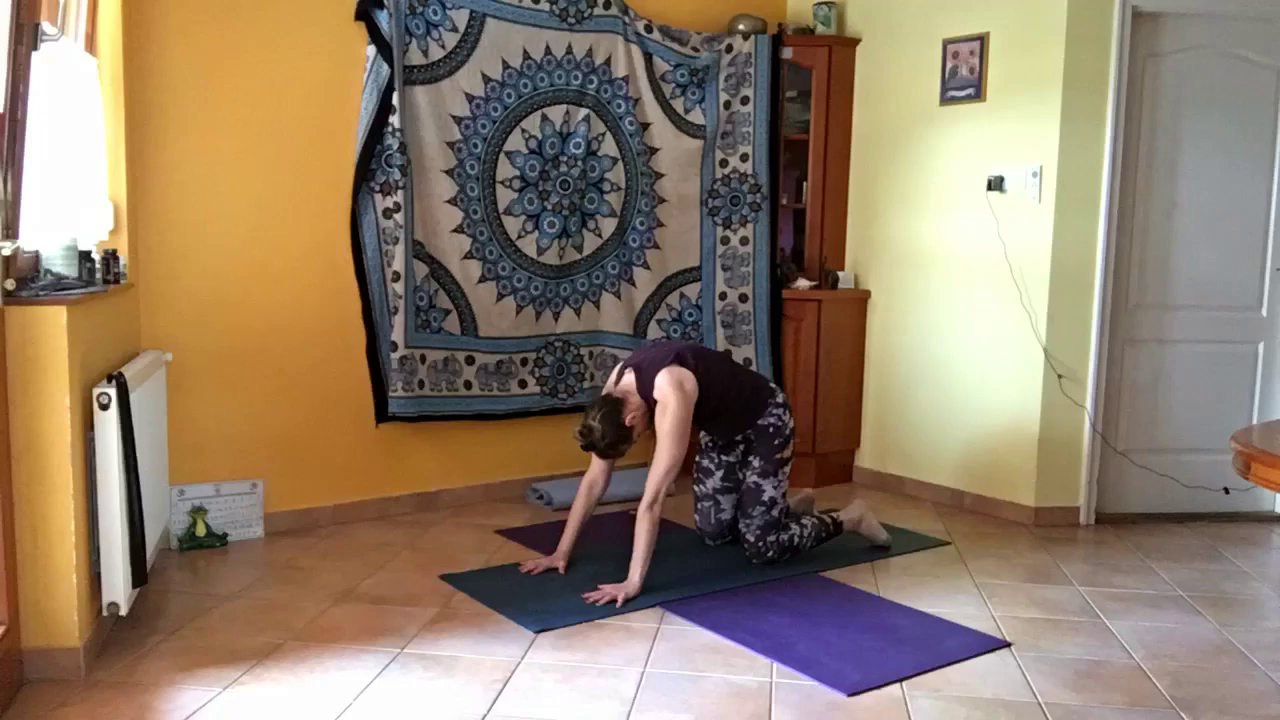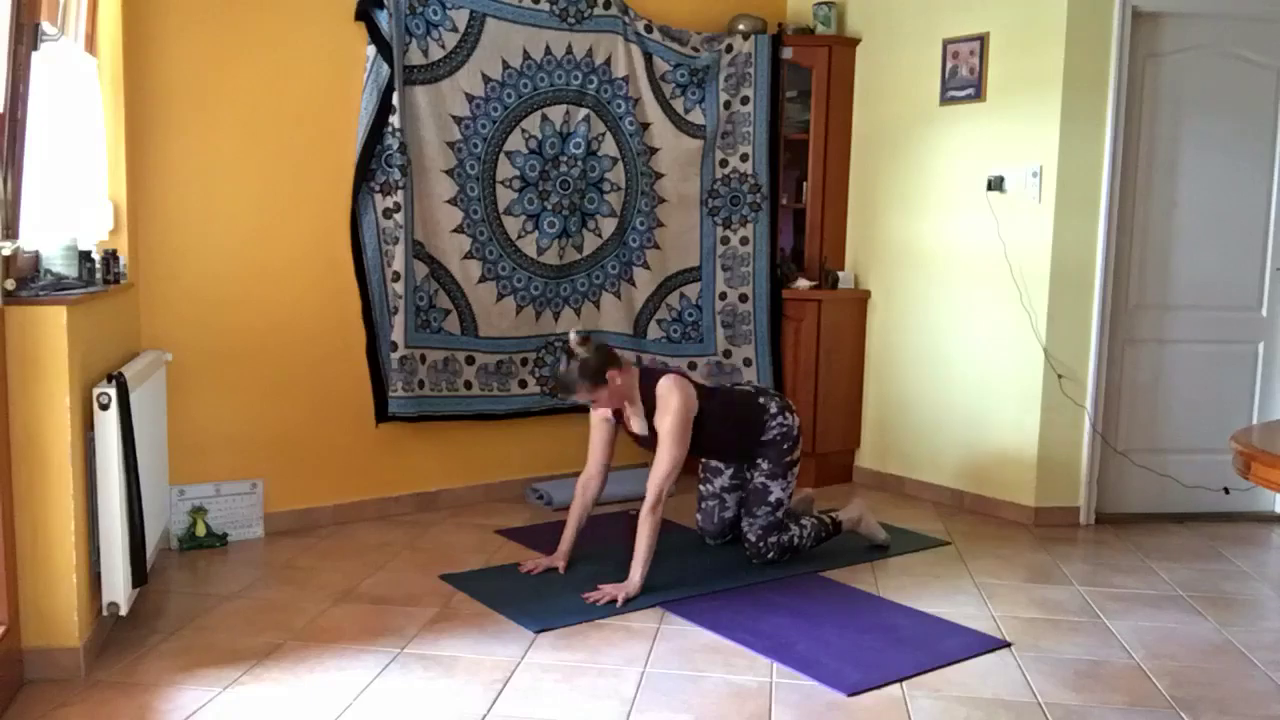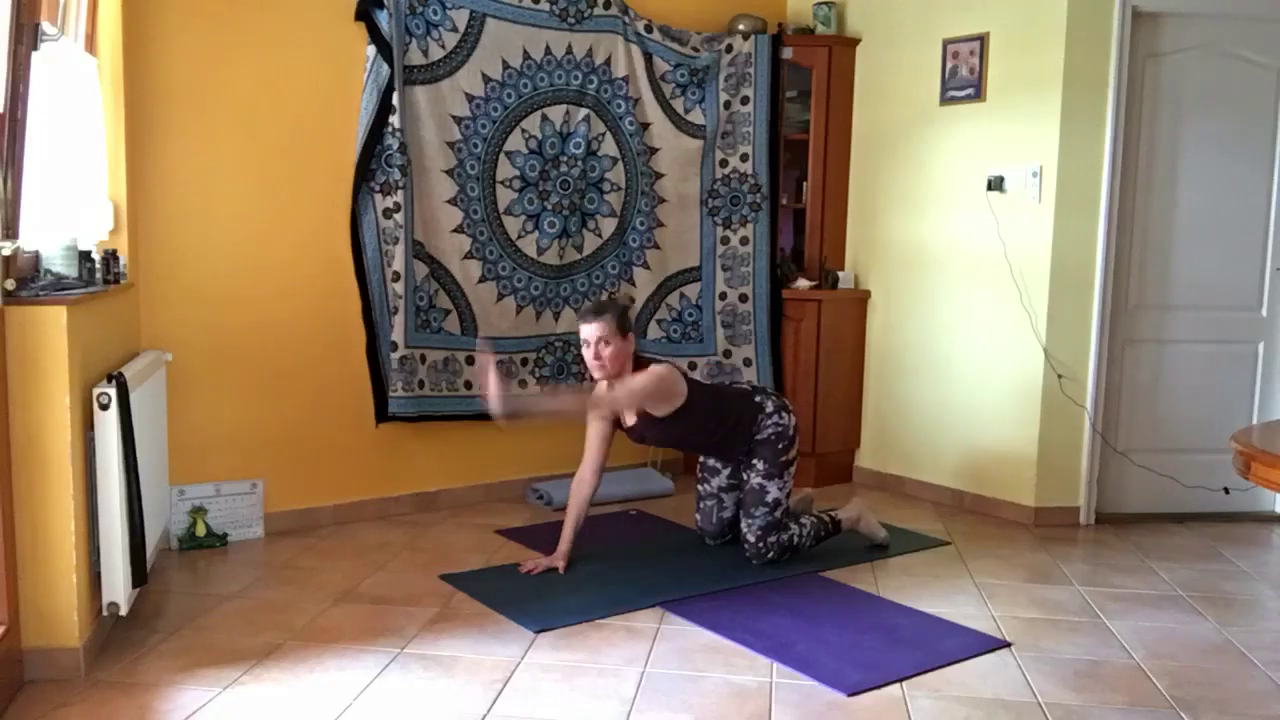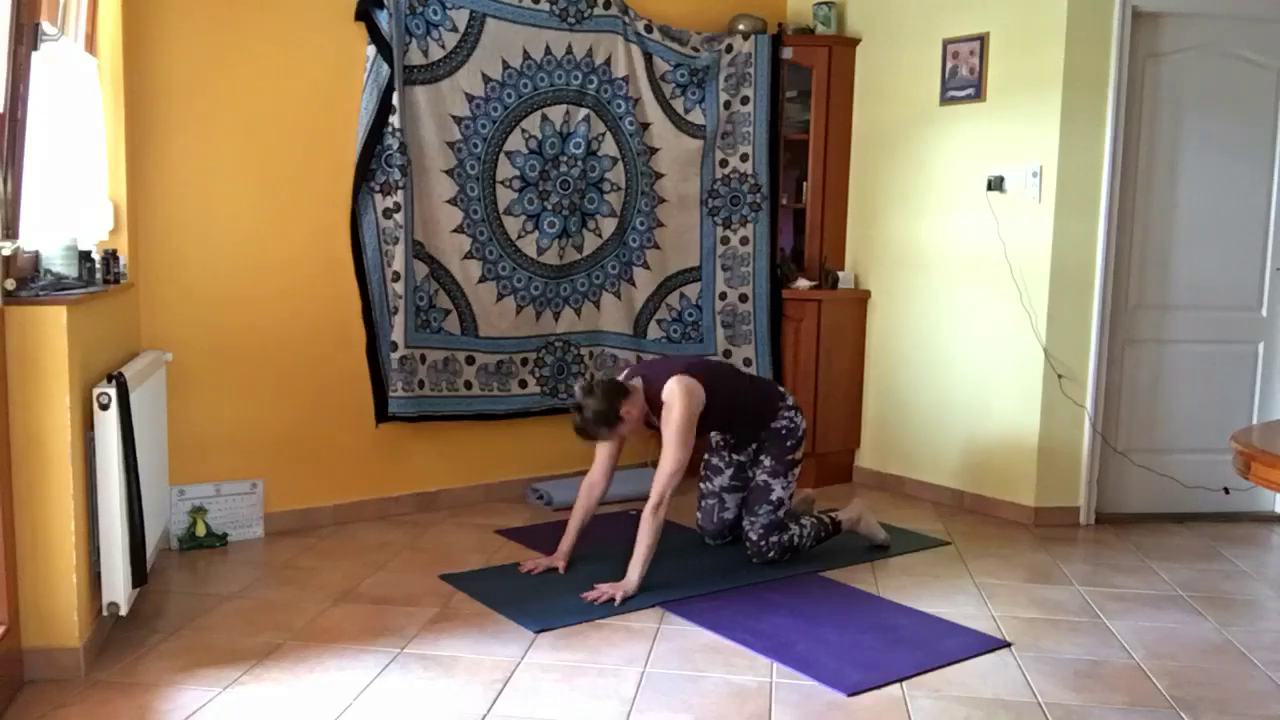
dt=0.1s
person 1, frame 1
left shoulder: (672, 389)
right shoulder: (615, 387)
left elbow: (653, 497)
right elbow: (595, 478)
left wrist: (633, 583)
right wrist: (563, 551)
left hip: (764, 418)
right hip: (722, 426)
left knee: (761, 546)
right knee: (712, 530)
left ankle: (848, 517)
right ankle: (790, 505)
person 1, frame 2
left shoulder: (671, 397)
right shoulder: (609, 398)
left elbow: (655, 499)
right elbow: (590, 480)
left wrist: (634, 582)
right wrist: (562, 551)
left hip: (770, 426)
right hip: (726, 438)
left knee: (763, 546)
right knee: (713, 530)
left ankle: (848, 517)
right ankle: (790, 504)
person 1, frame 3
left shoulder: (658, 380)
right shoulder: (602, 390)
right elbow: (587, 475)
right wrist: (561, 551)
left hip: (766, 426)
right hip: (727, 447)
left knee: (760, 548)
right knee: (713, 532)
left ankle: (846, 517)
right ankle: (788, 501)
person 1, frame 4
left shoulder: (676, 392)
right shoulder: (621, 391)
left elbow: (659, 499)
right elbow: (596, 479)
left wrist: (631, 580)
right wrist: (562, 552)
left hip: (776, 422)
right hip: (732, 432)
left knee: (763, 543)
right knee: (713, 530)
left ankle: (849, 518)
right ankle: (790, 506)
